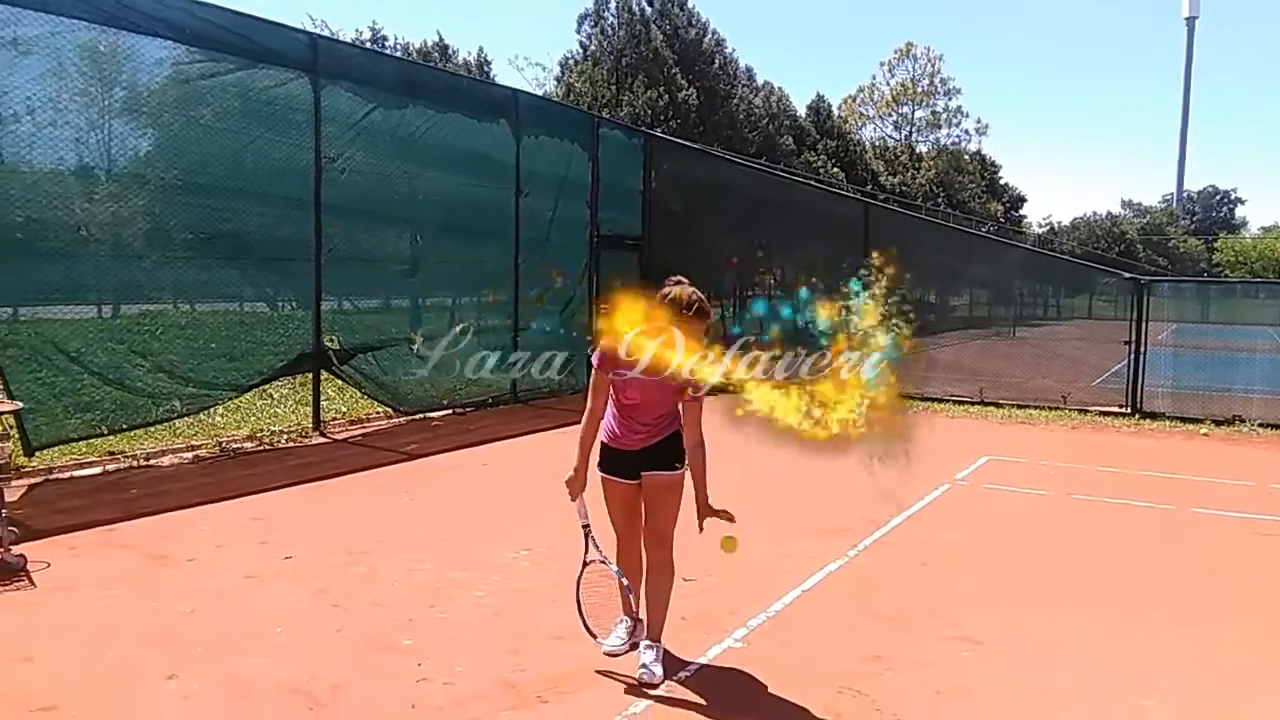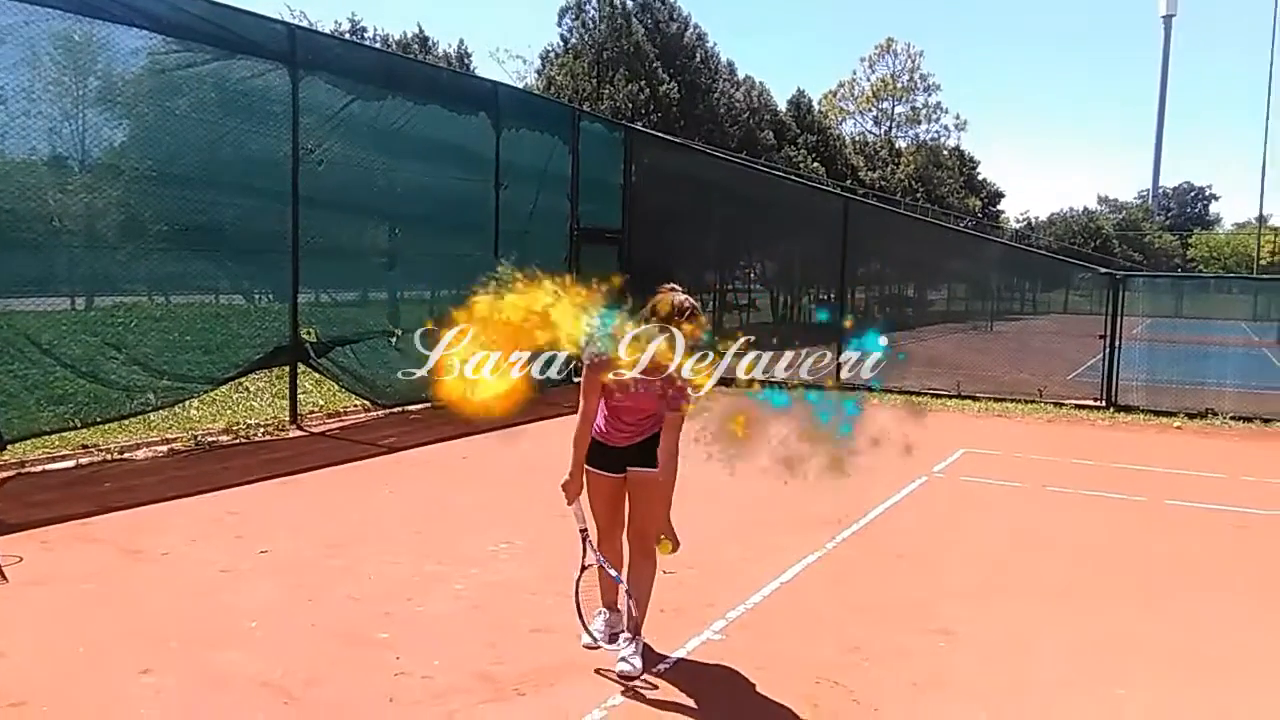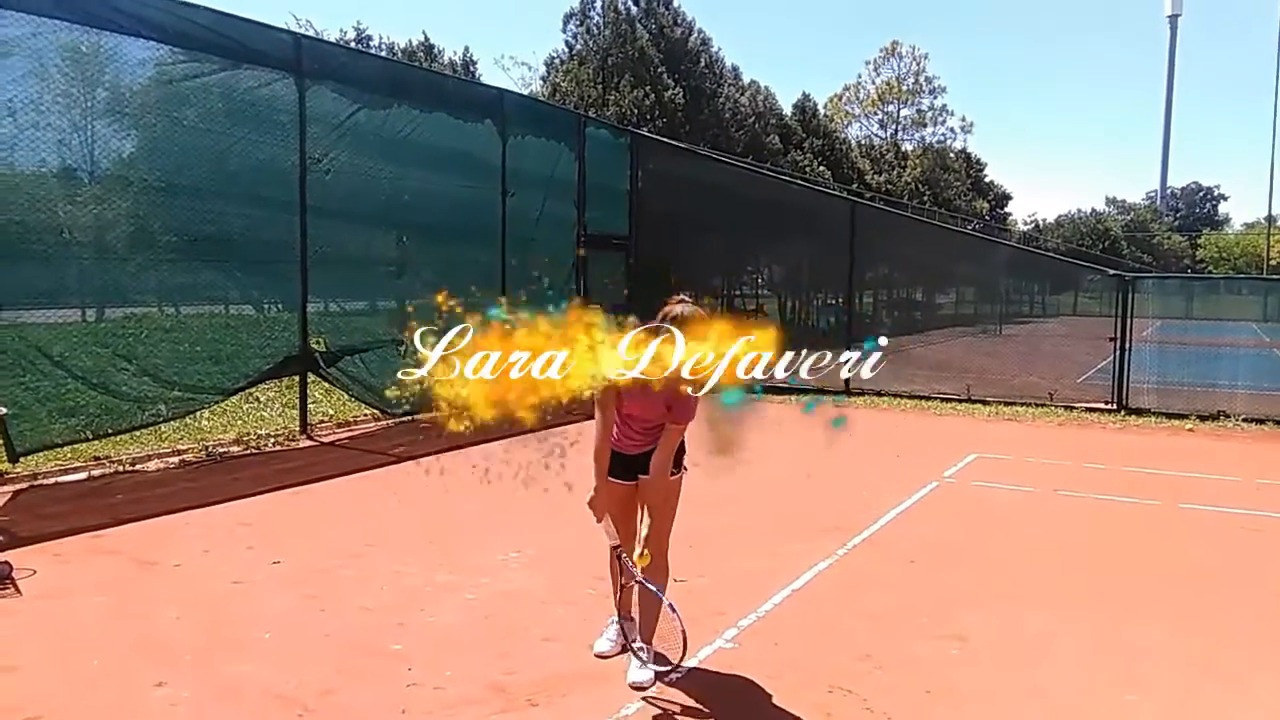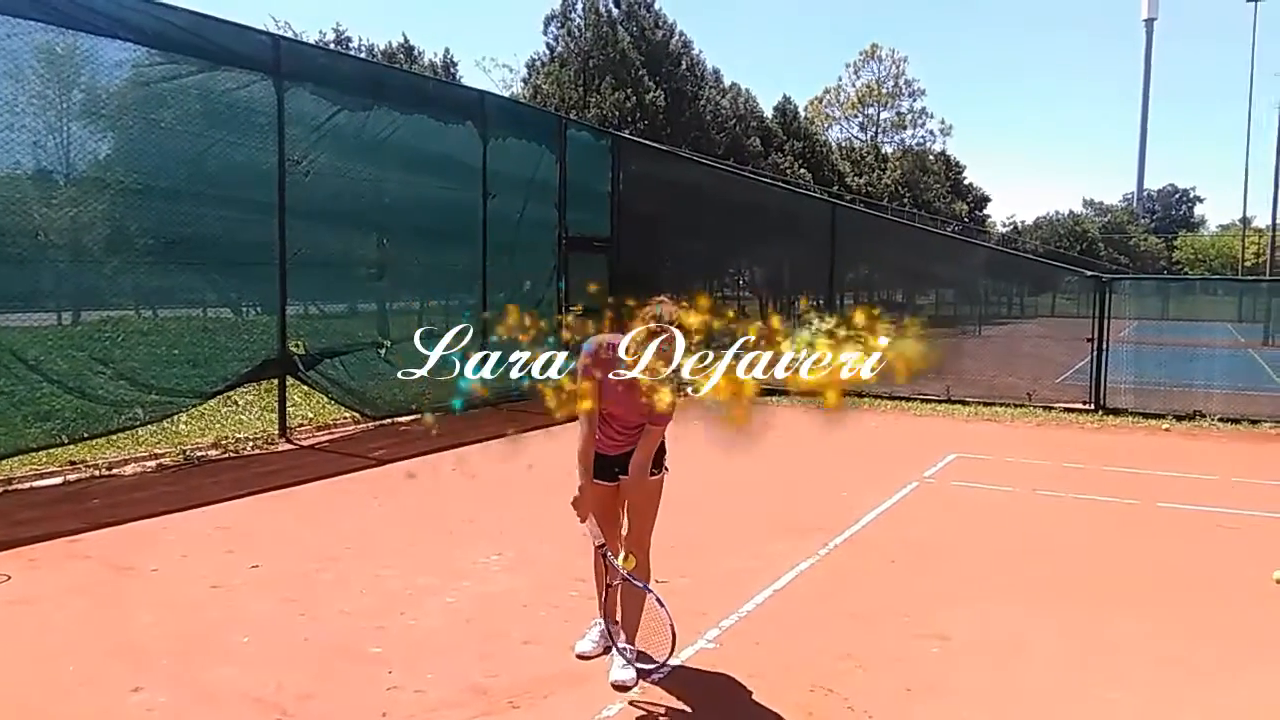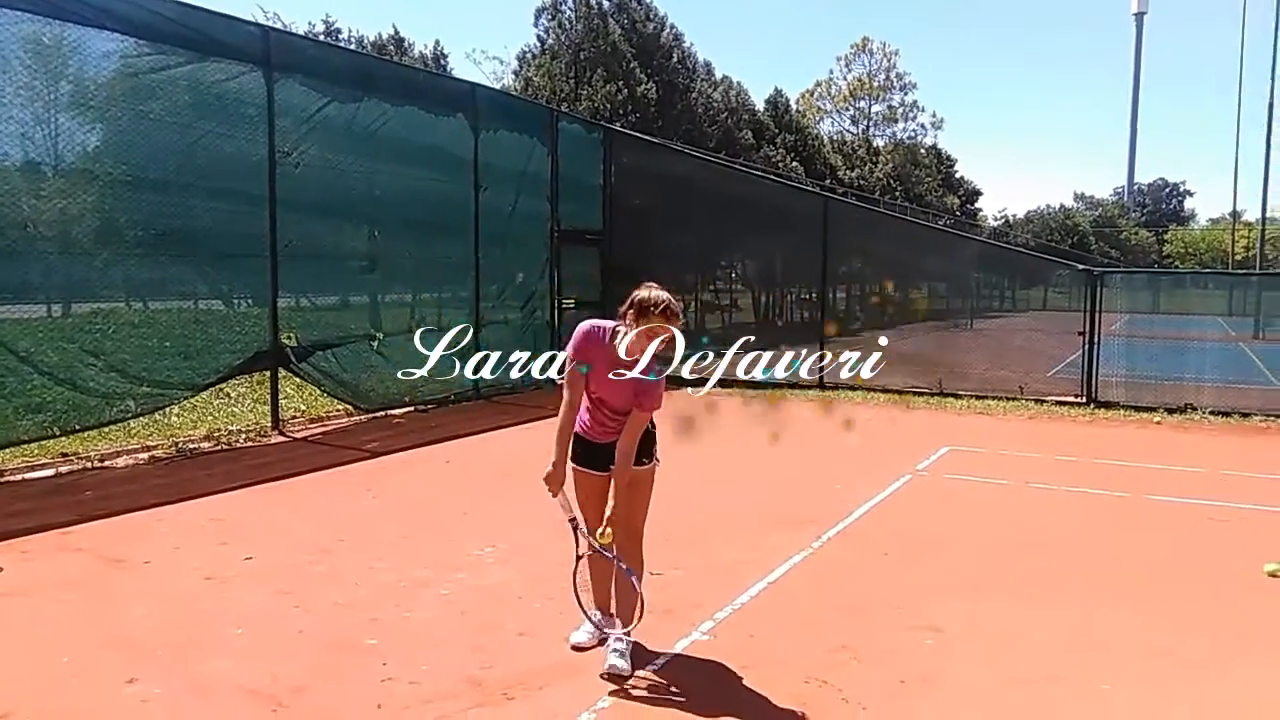
dt=0.3s
person 1, frame 1
right shoulder: (616, 346)
left elbow: (693, 436)
right elbow: (595, 410)
left wrist: (702, 501)
right wrist: (581, 467)
left hip: (663, 452)
right hip: (616, 451)
left knee: (659, 546)
right knee: (627, 542)
left ankle: (652, 644)
right ankle: (630, 621)
person 1, frame 2
left shoulder: (676, 376)
right shoulder: (607, 346)
left elbow: (668, 449)
right elbow: (587, 412)
left wrist: (664, 515)
right wrist: (576, 471)
left hip: (648, 447)
right hip: (602, 446)
left knee: (642, 539)
right knee: (608, 535)
left ankle: (631, 636)
right ankle: (609, 613)
person 1, frame 3
left shoulder: (684, 387)
left elbow: (663, 460)
right elbow: (604, 423)
left wrist: (652, 523)
right wrist: (600, 484)
left hip: (658, 457)
right hip: (616, 454)
left knee: (654, 548)
right knee: (621, 543)
left ankle: (643, 645)
right ankle: (621, 621)
person 1, frame 4
left shoulder: (664, 387)
right shoulder: (598, 351)
left elbow: (641, 461)
right elbow: (587, 423)
left wrist: (631, 522)
right wrist: (584, 484)
left hip: (640, 457)
right hip: (598, 454)
left knee: (635, 547)
right knee: (604, 542)
left ankle: (625, 645)
right ankle: (605, 622)
person 1, frame 5
left shoulder: (653, 373)
right shoulder: (589, 334)
left elbow: (628, 440)
right elbow: (571, 401)
left wrist: (616, 503)
right wrist: (559, 461)
left hip: (634, 448)
right hip: (588, 442)
left knee: (627, 537)
right knee: (596, 533)
left ankle: (622, 635)
right ankle: (601, 615)
